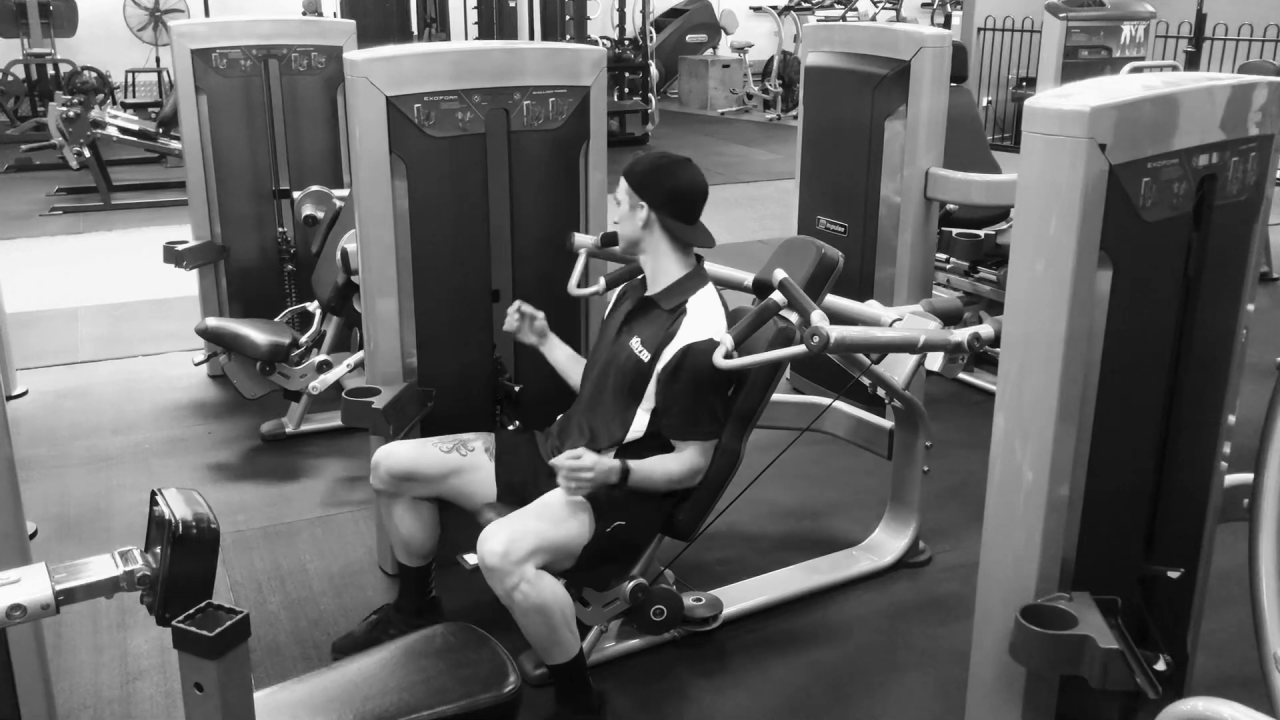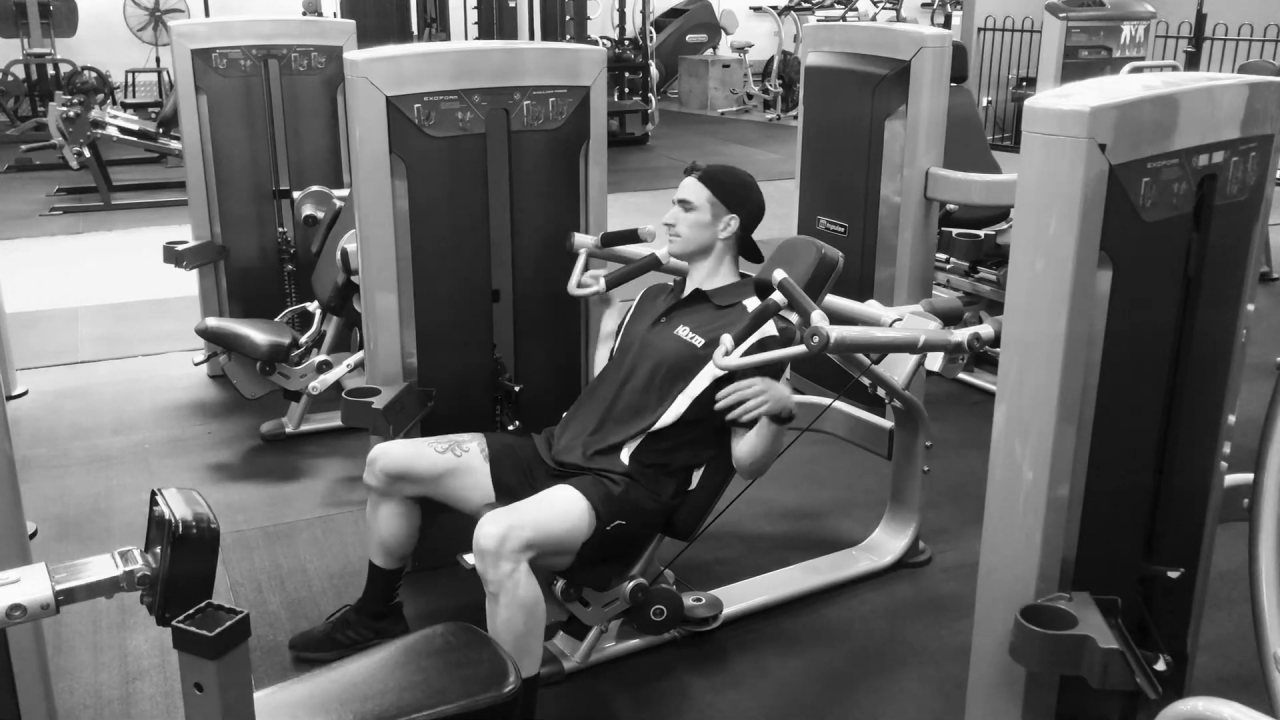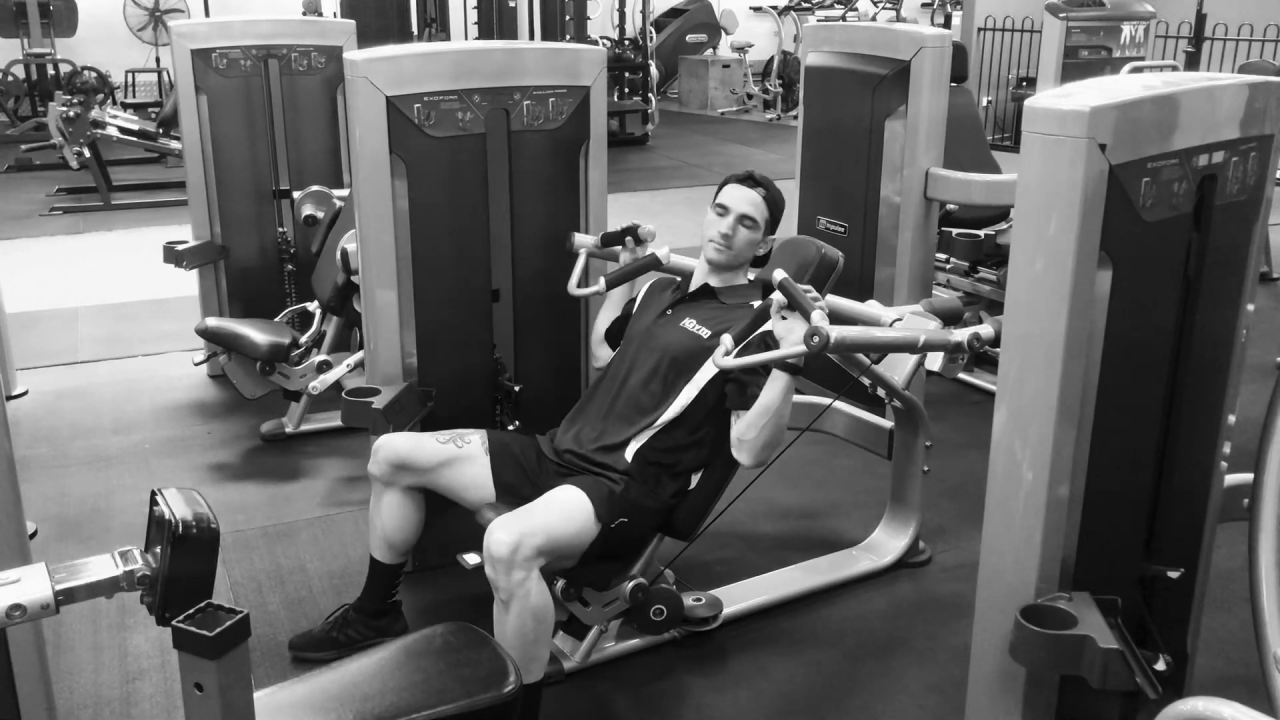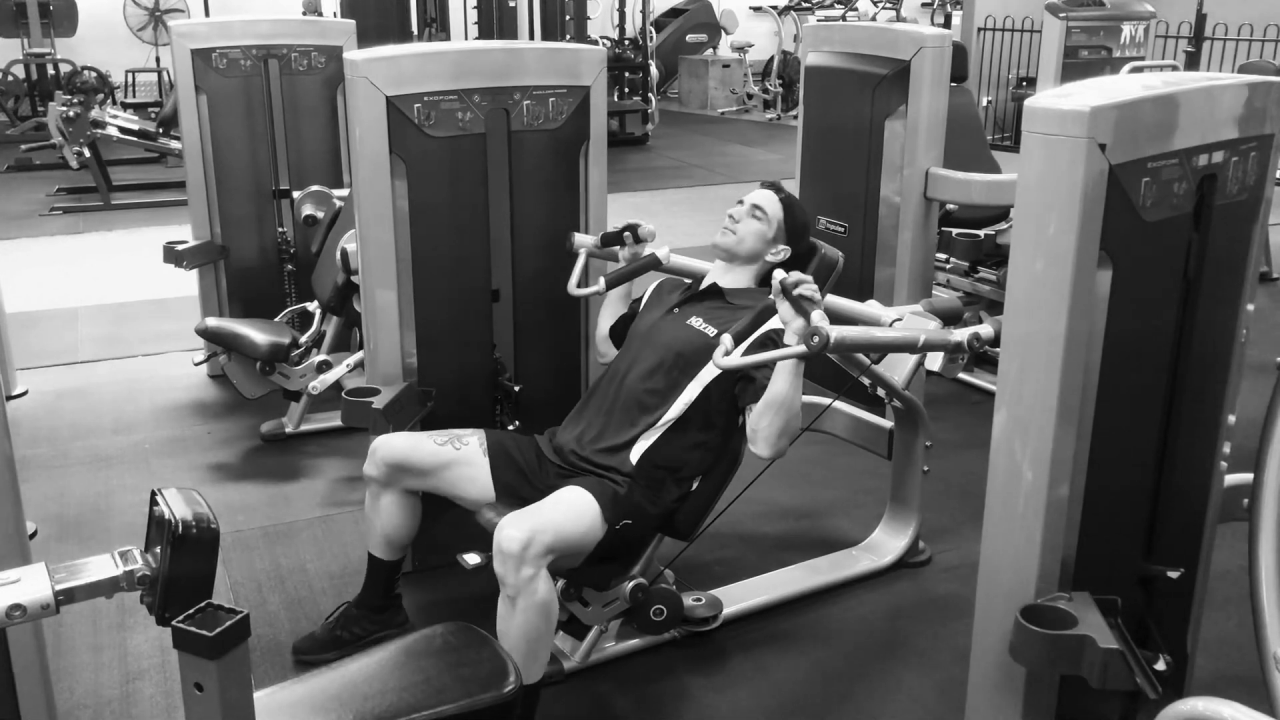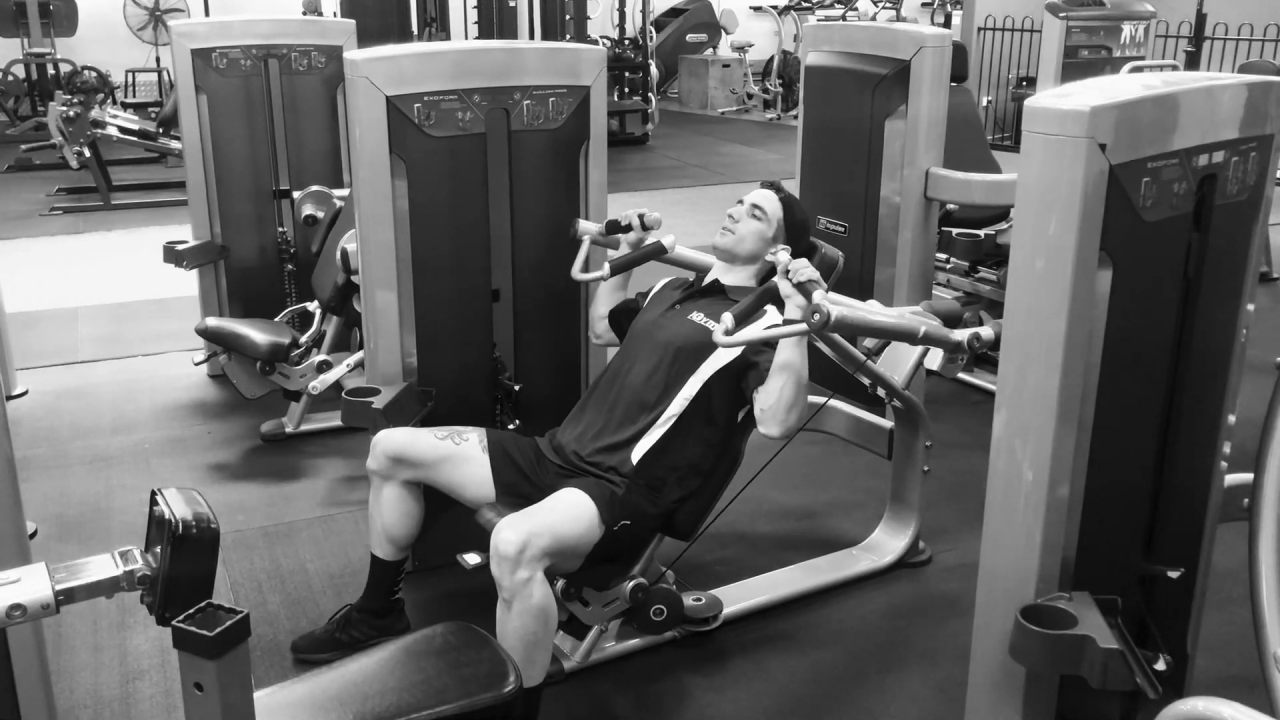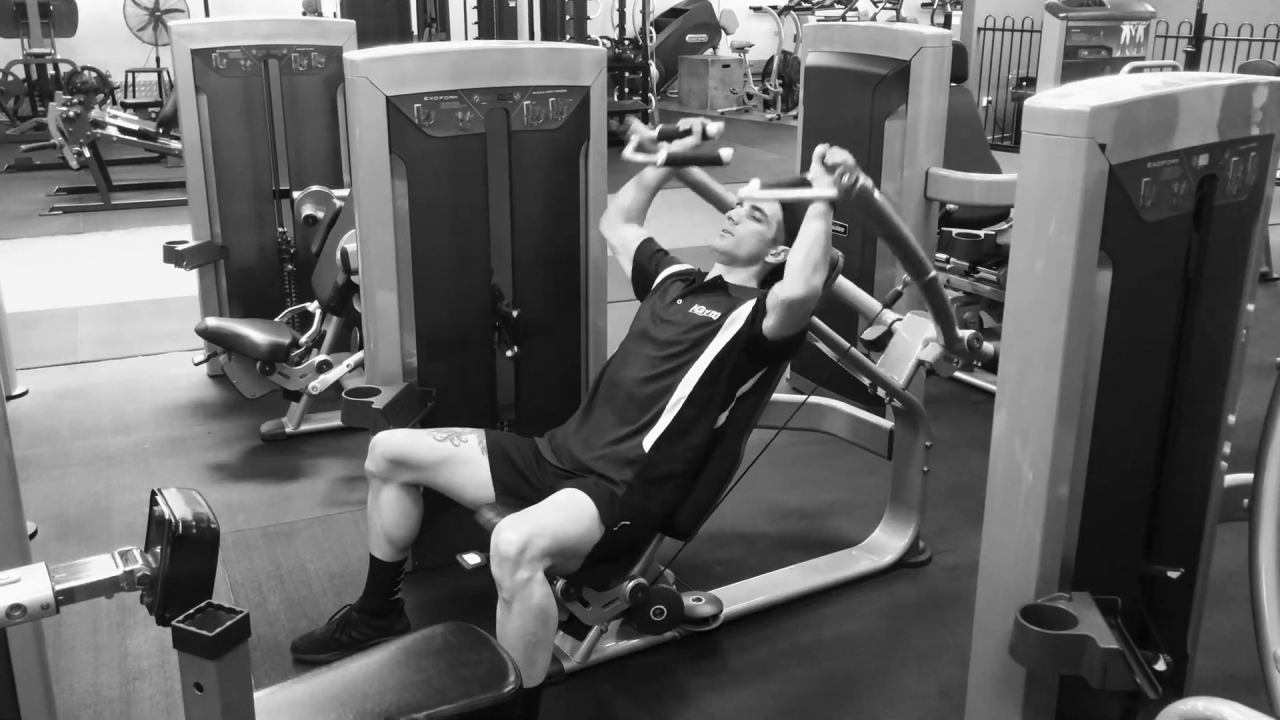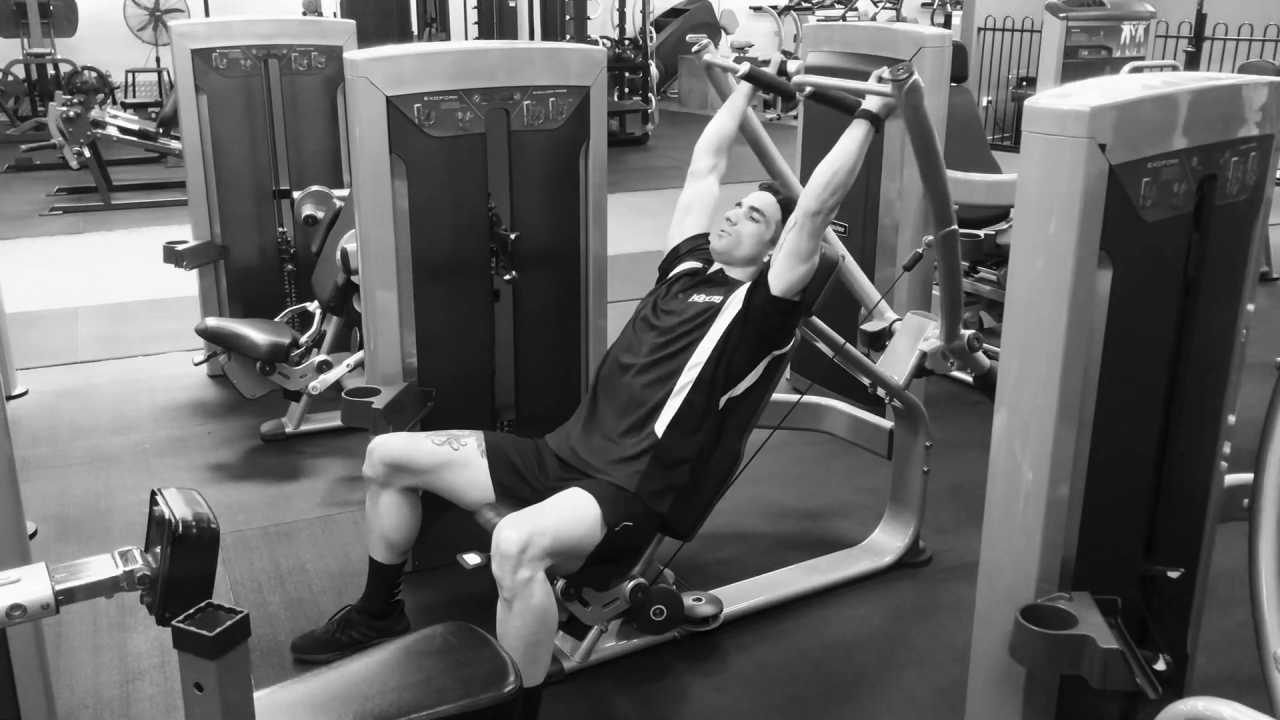
dt=0.7s
person 1, frame 1
left shoulder: (699, 335)
right shoulder: (636, 292)
left elbow: (691, 464)
left wrist: (613, 474)
right wrist: (543, 340)
left hip: (627, 489)
right hip: (559, 450)
left knee: (503, 551)
right knee: (391, 465)
right ankle: (415, 609)
person 1, frame 2
left shoulder: (750, 327)
right shoulder: (660, 295)
left elbow: (749, 463)
left wrist: (777, 412)
left hip: (627, 486)
right hip: (559, 450)
left knee: (498, 539)
right knee: (387, 464)
right ankle: (376, 615)
person 1, frame 3
left shoulder: (753, 325)
right shoulder: (662, 289)
left elbow: (751, 449)
left wrist: (788, 358)
right wrist: (625, 272)
left hip: (627, 485)
right hip: (559, 453)
left knee: (509, 546)
right knee: (392, 455)
right ankle: (376, 614)
person 1, frame 4
left shoulder: (760, 325)
right shoulder: (671, 290)
left elbow: (767, 441)
left wrist: (795, 340)
right wrist: (625, 267)
left hip: (627, 486)
right hip: (559, 452)
left knee: (519, 542)
right knee: (389, 456)
right ankle: (377, 608)
person 1, frame 5
left shoulder: (761, 323)
right shoulder: (675, 290)
left elbow: (777, 422)
right elbow: (601, 328)
left wrist: (796, 315)
right wrist: (625, 254)
left hip: (626, 487)
right hip: (560, 453)
left knee: (515, 545)
right knee: (392, 449)
right ankle: (378, 613)
person 1, frame 6
left shoulder: (758, 315)
right shoulder: (678, 281)
left elbow: (802, 294)
right elbow: (616, 221)
left wrist: (822, 197)
right wrist: (671, 159)
left hip: (625, 488)
right hip: (558, 454)
left knee: (516, 546)
right knee: (390, 452)
right ankle: (378, 612)
person 1, frame 7
left shoulder: (760, 306)
right shoulder: (688, 268)
left elbow: (814, 210)
right elbow: (707, 163)
left wrist: (867, 116)
right wrist: (745, 87)
left hip: (628, 488)
right hip: (561, 454)
left knee: (517, 546)
right knee: (388, 455)
right ankle: (378, 614)
